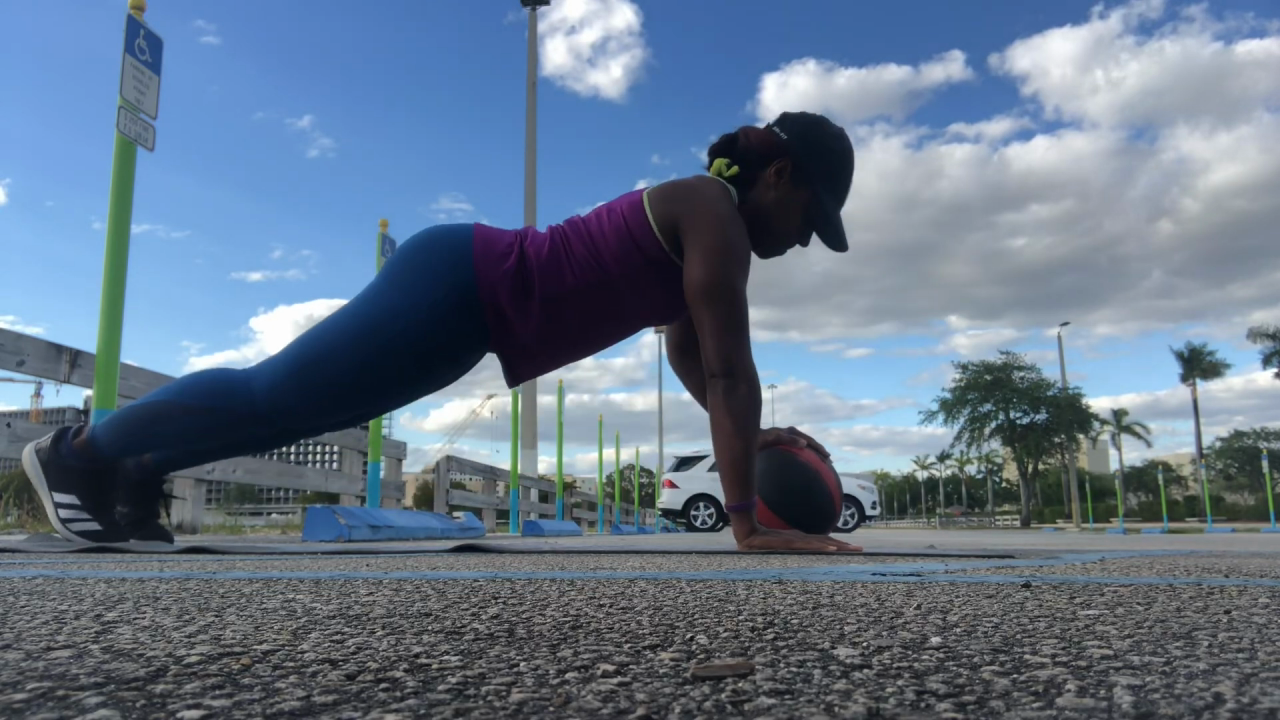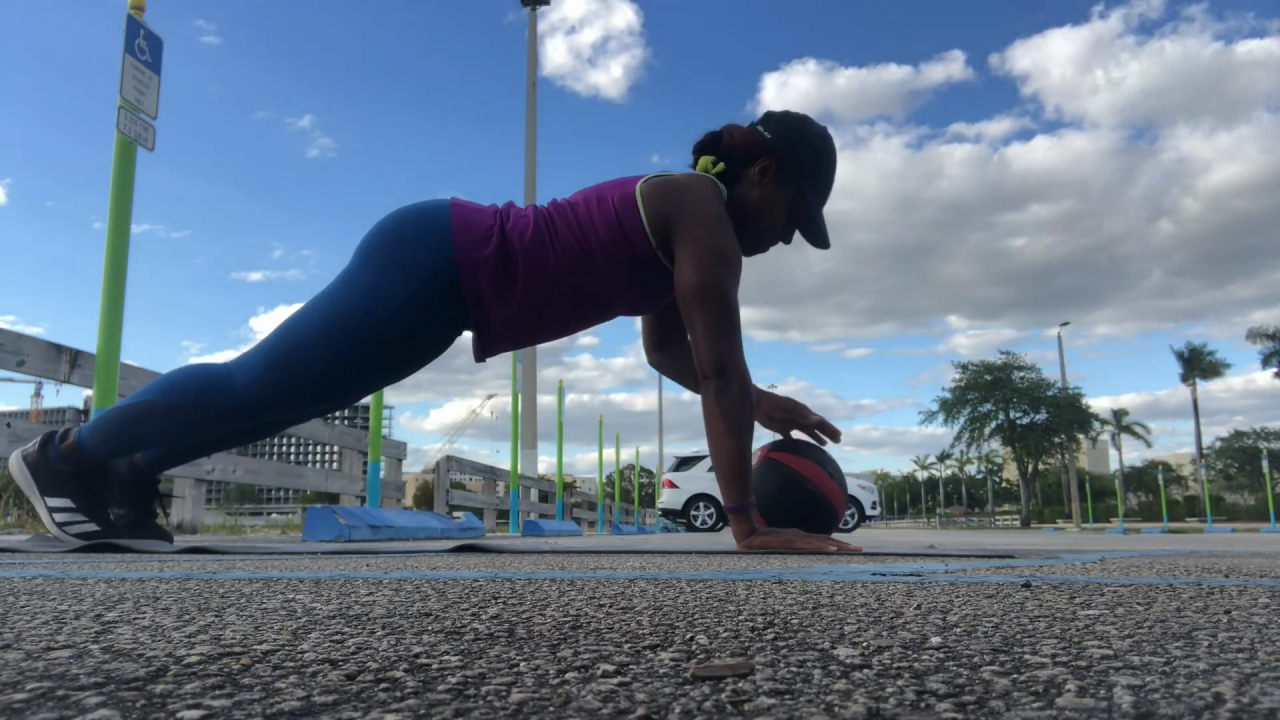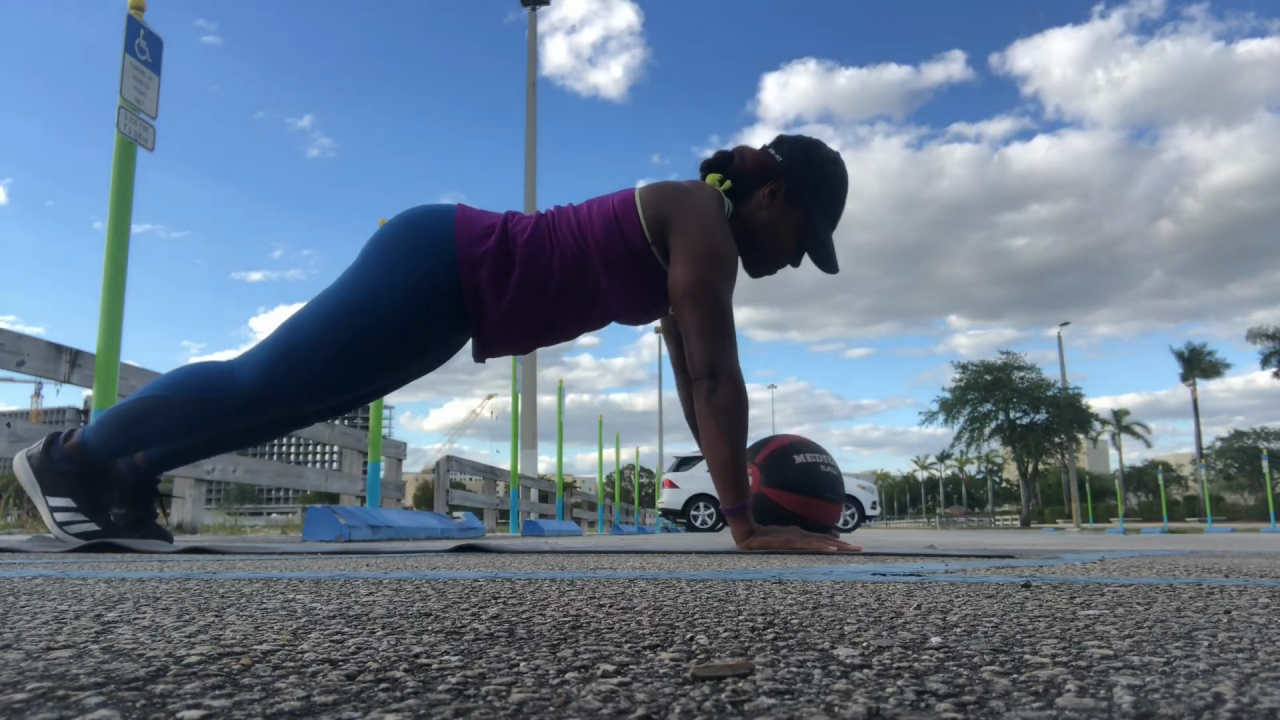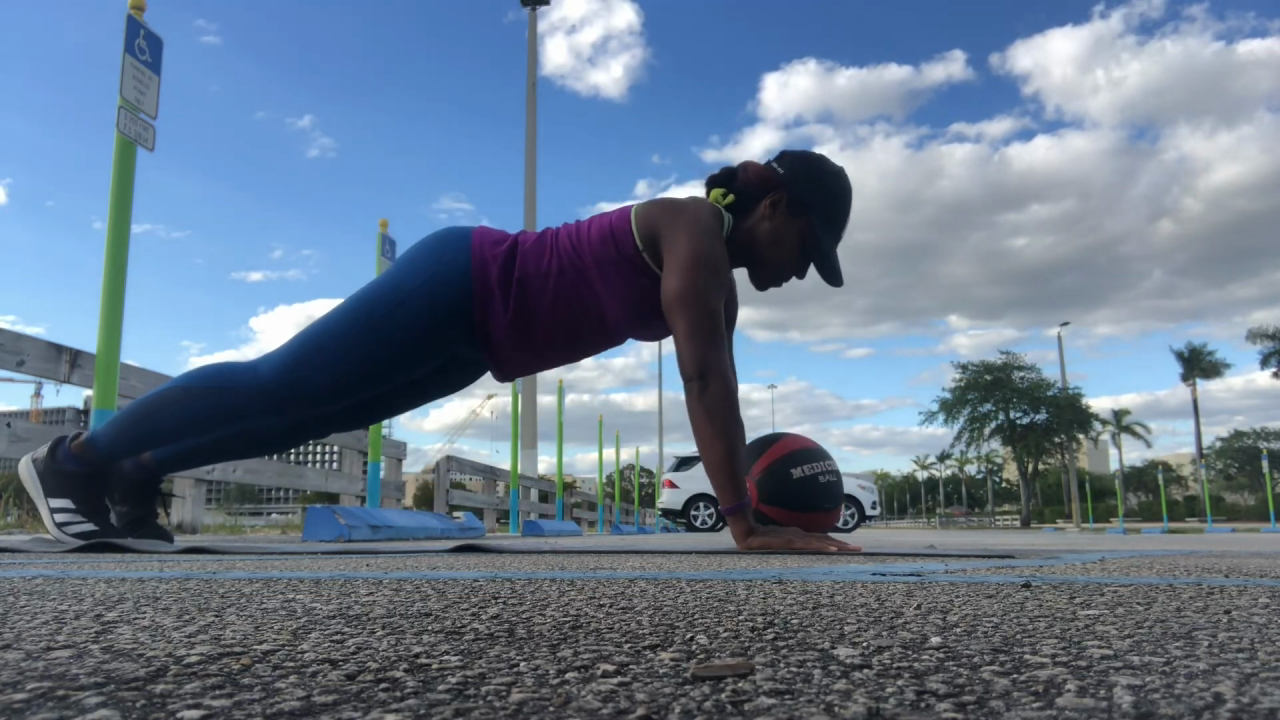
dt=0.3s
person 1, frame 1
left shoulder: (701, 226)
right shoulder: (716, 213)
left elbow: (690, 359)
right elbow: (728, 369)
left wrist: (748, 433)
right wrist: (746, 521)
left hip: (468, 296)
right hip: (455, 291)
left knee: (292, 404)
right knee: (271, 395)
left ankle: (134, 474)
right ankle: (79, 451)
person 1, frame 2
left shoulder: (680, 218)
right shoulder: (704, 211)
left elbow: (667, 349)
right elbow: (721, 369)
left wrist: (763, 406)
right wrist: (746, 522)
left hip: (449, 269)
right hip: (432, 268)
left knee: (276, 393)
right knee: (255, 385)
left ankle: (128, 474)
right ankle: (66, 455)
person 1, frame 3
left shoulder: (695, 251)
right shoulder: (703, 217)
left elbow: (696, 386)
right elbow: (716, 377)
left wrist: (743, 491)
right wrist: (746, 523)
left hip: (451, 304)
right hip: (435, 266)
left knee: (294, 402)
right knee: (258, 385)
left ankle: (131, 471)
right ankle: (68, 454)
person 1, frame 4
left shoulder: (715, 280)
right shoulder: (694, 228)
left elbow: (714, 397)
right elbow: (705, 379)
left wrist: (749, 501)
right wrist: (744, 521)
left hip: (474, 340)
right hip: (457, 285)
left knee: (311, 413)
right knee: (275, 387)
left ankle: (137, 474)
right ankle: (74, 457)
